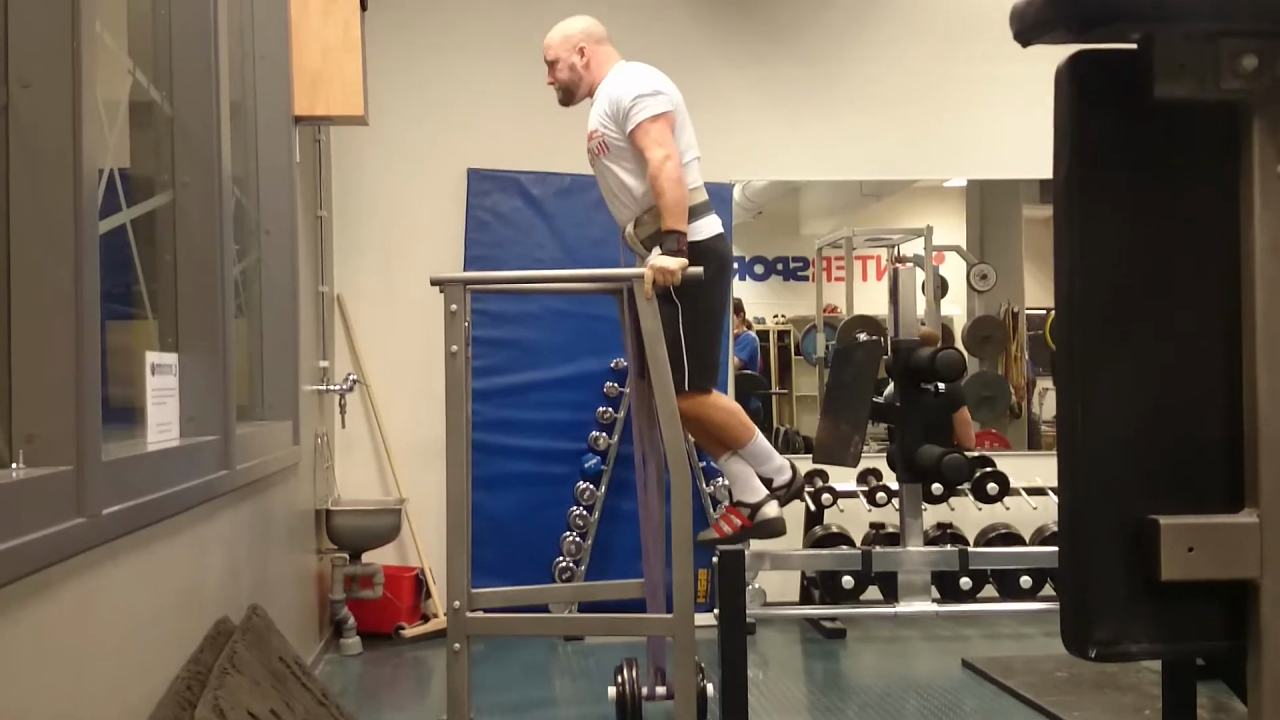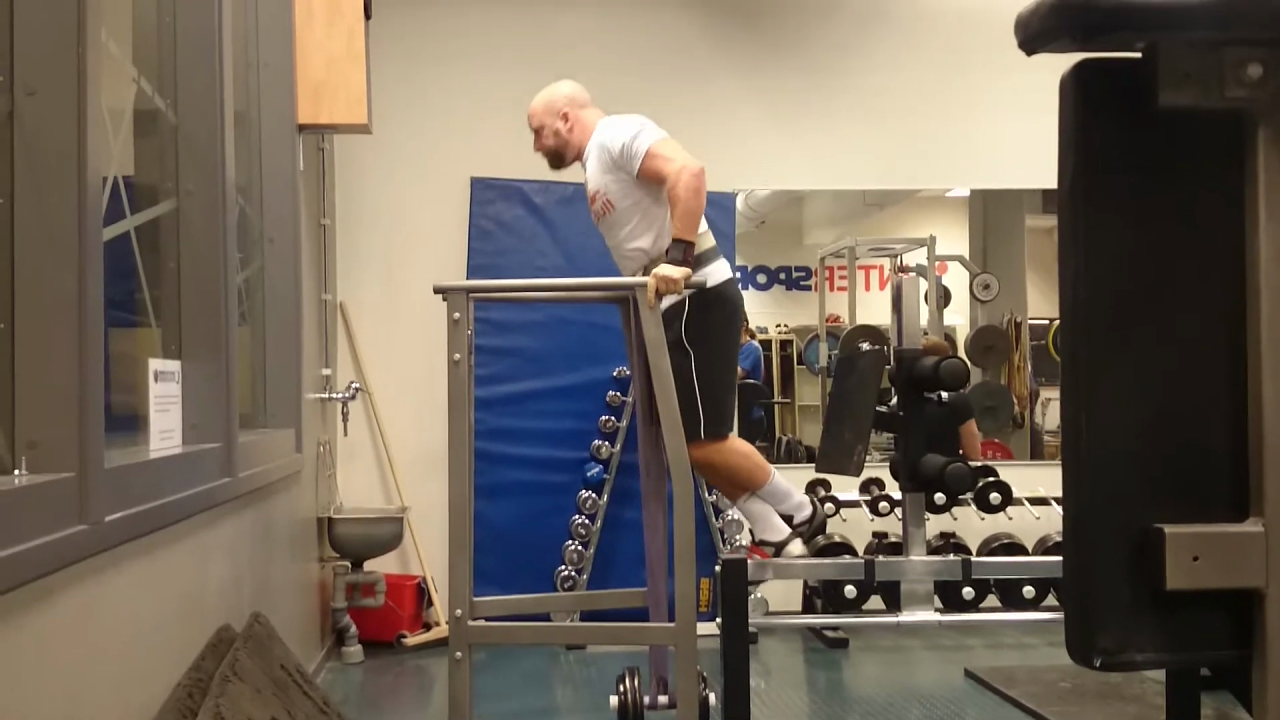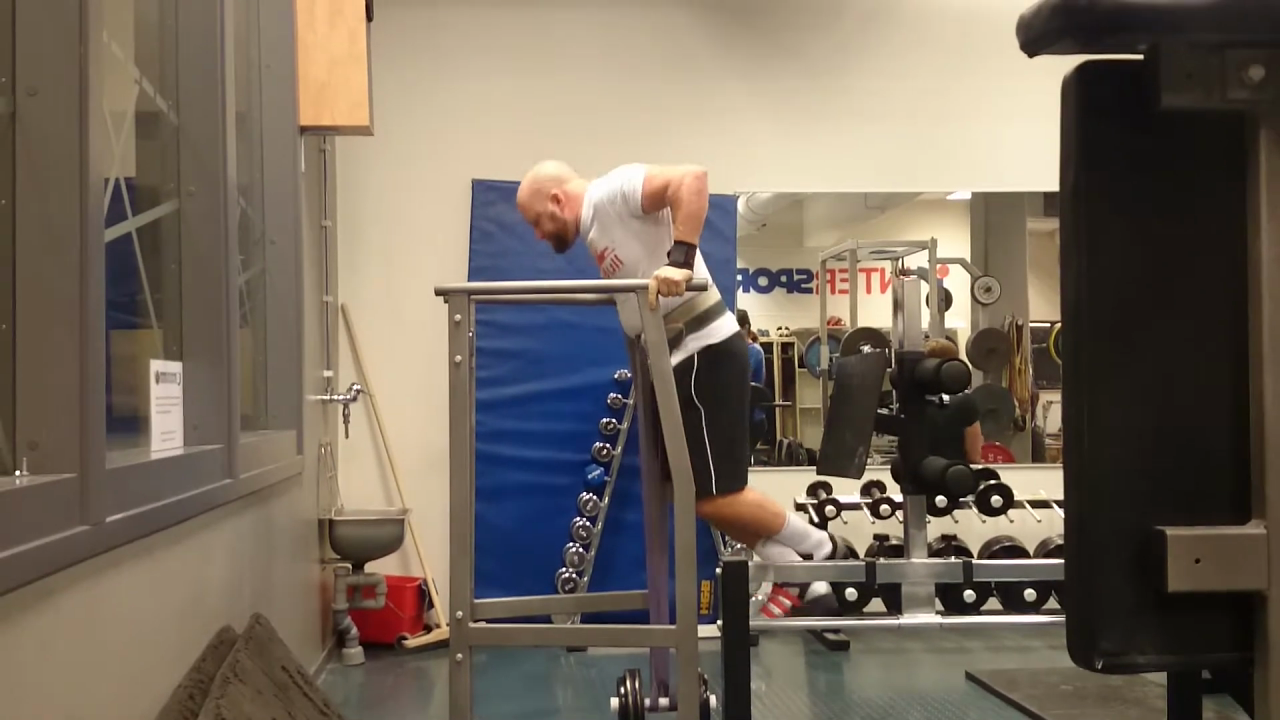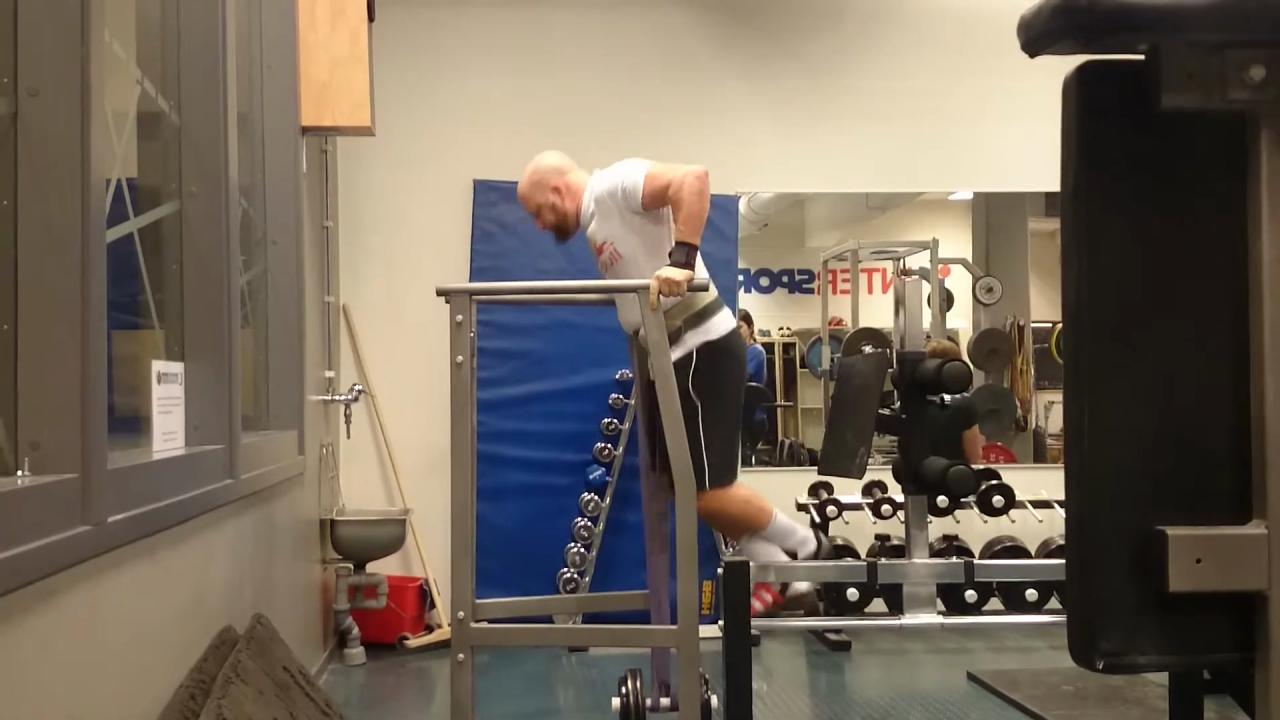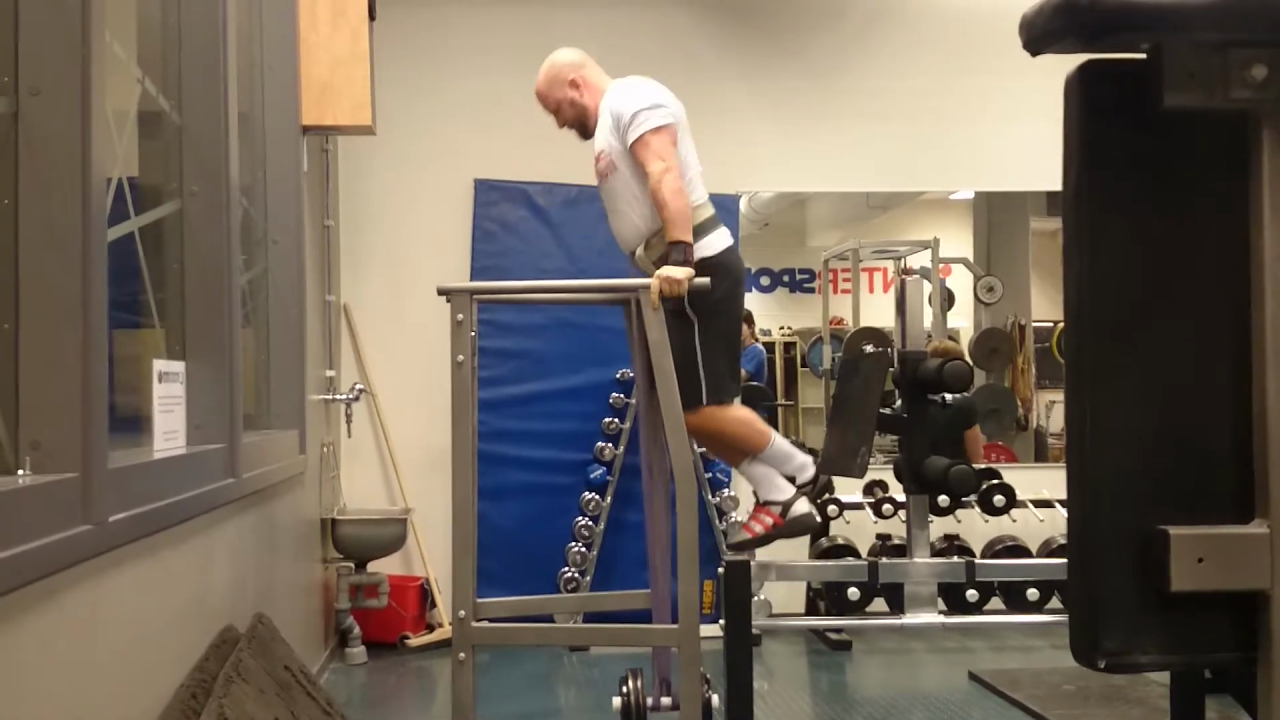
dt=0.4s
person 1, frame 1
left shoulder: (630, 84)
right shoulder: (611, 100)
left elbow: (665, 163)
left wrist: (672, 245)
left hip: (689, 253)
right hip: (667, 257)
left knee: (688, 392)
right knee: (673, 391)
left ankle: (778, 477)
right ankle: (754, 500)
person 1, frame 2
left shoulder: (619, 135)
right shoulder: (600, 160)
left elbow: (688, 173)
left wrist: (678, 258)
left hip: (696, 298)
right hip: (675, 303)
left knee: (702, 439)
right knee: (683, 438)
left ankle: (798, 511)
right ankle: (776, 538)
person 1, frame 3
left shoulder: (613, 192)
right shoulder: (597, 223)
left elbow: (691, 179)
left wrist: (680, 259)
left hip: (703, 353)
right hip: (681, 358)
left knee: (714, 496)
right knee: (693, 490)
left ankle: (819, 549)
right ankle: (798, 579)
person 1, frame 4
left shoulder: (614, 185)
right shoulder: (598, 217)
left elbow: (693, 179)
left wrist: (681, 258)
left hip: (700, 349)
right hip: (673, 354)
left knee: (706, 489)
left ankle: (804, 548)
person 1, frame 5
left shoulder: (630, 98)
right shoulder: (610, 122)
left elbow: (665, 176)
left wrist: (679, 256)
left hip: (694, 271)
right hip: (671, 278)
left knee: (702, 408)
right knee: (685, 409)
left ankle: (799, 472)
right ankle: (779, 497)
